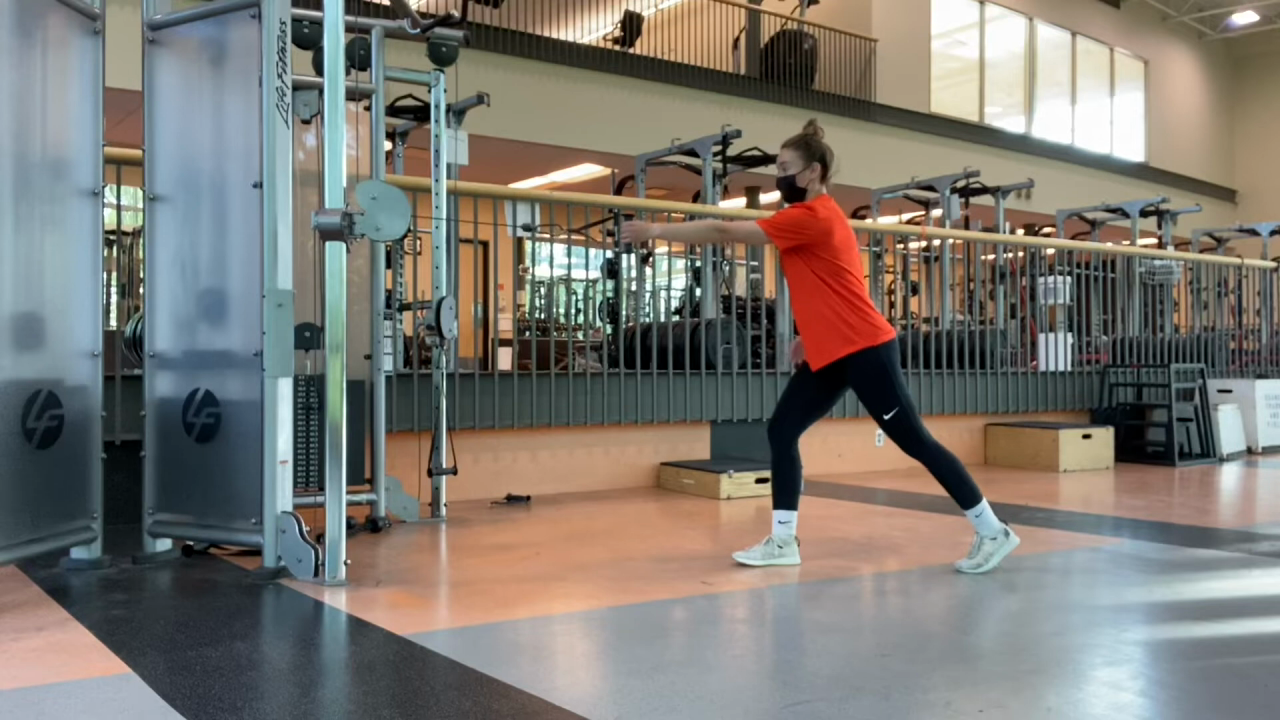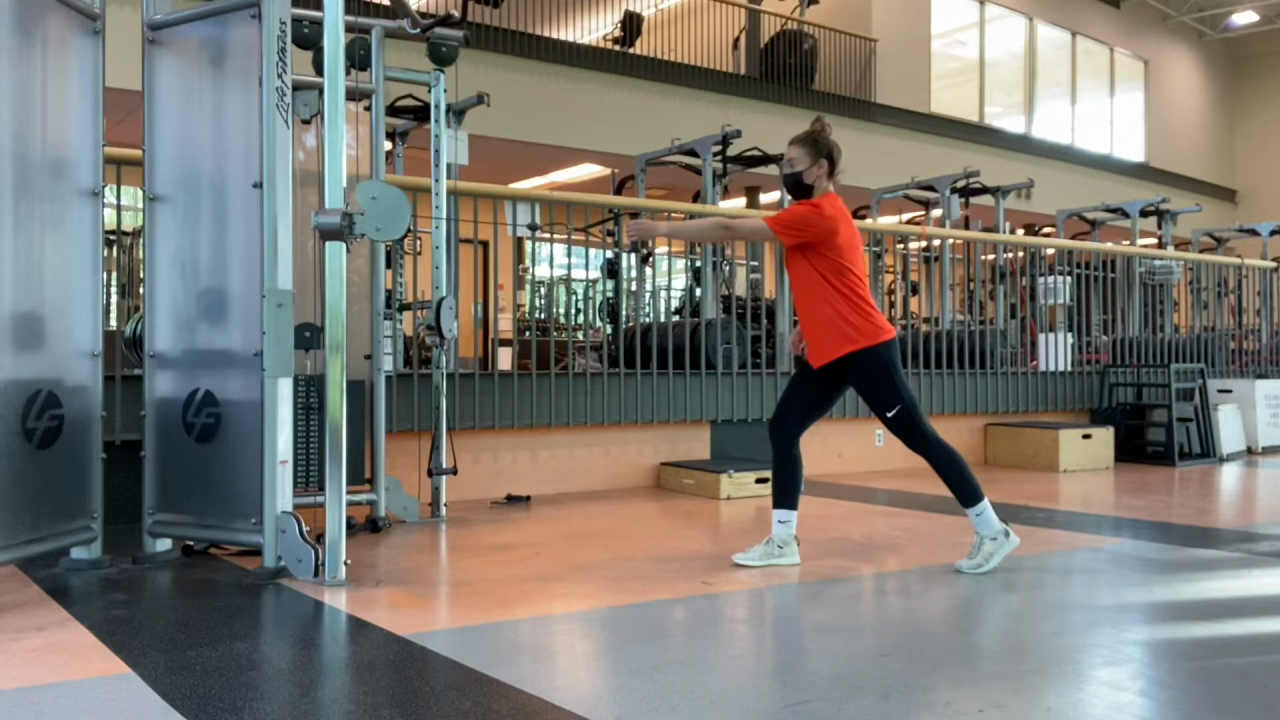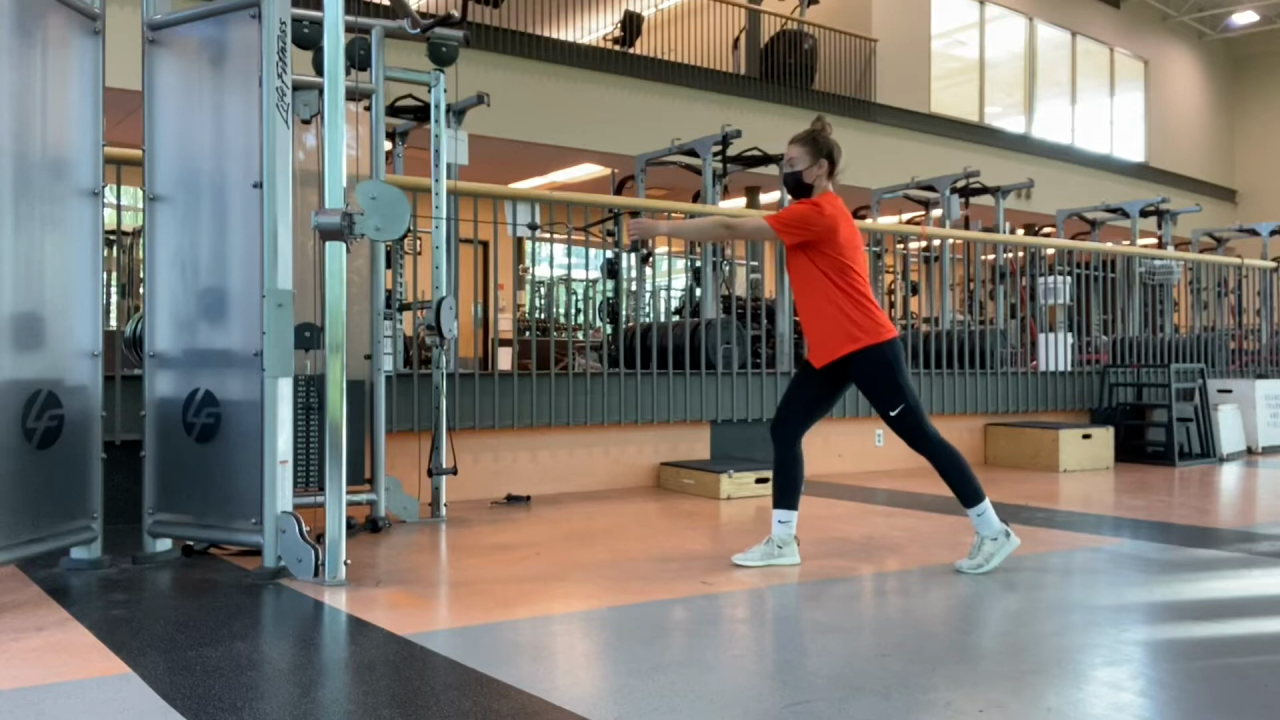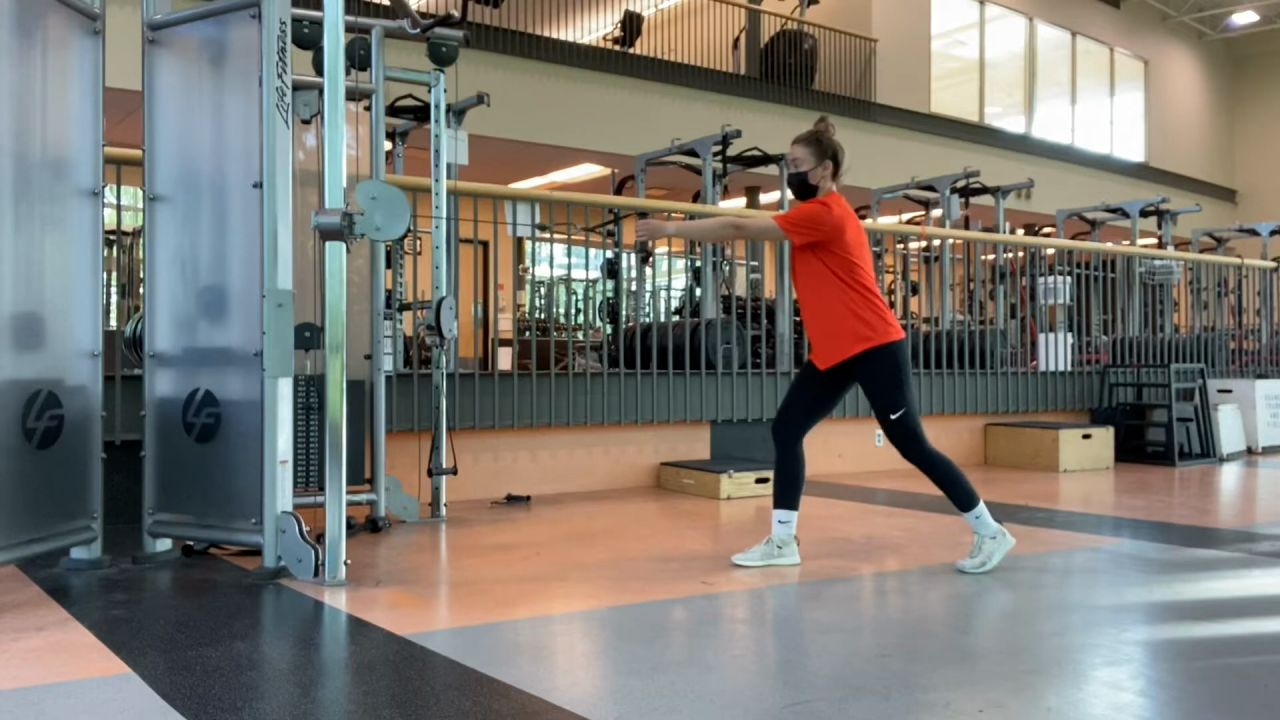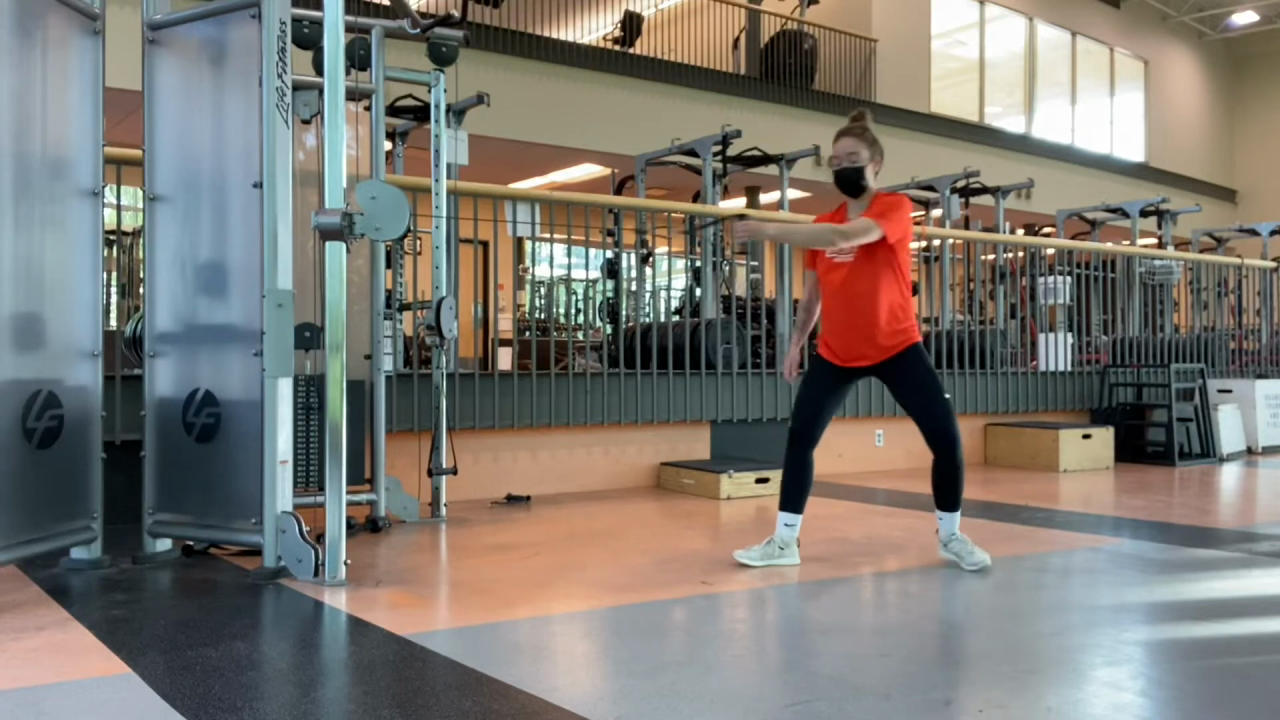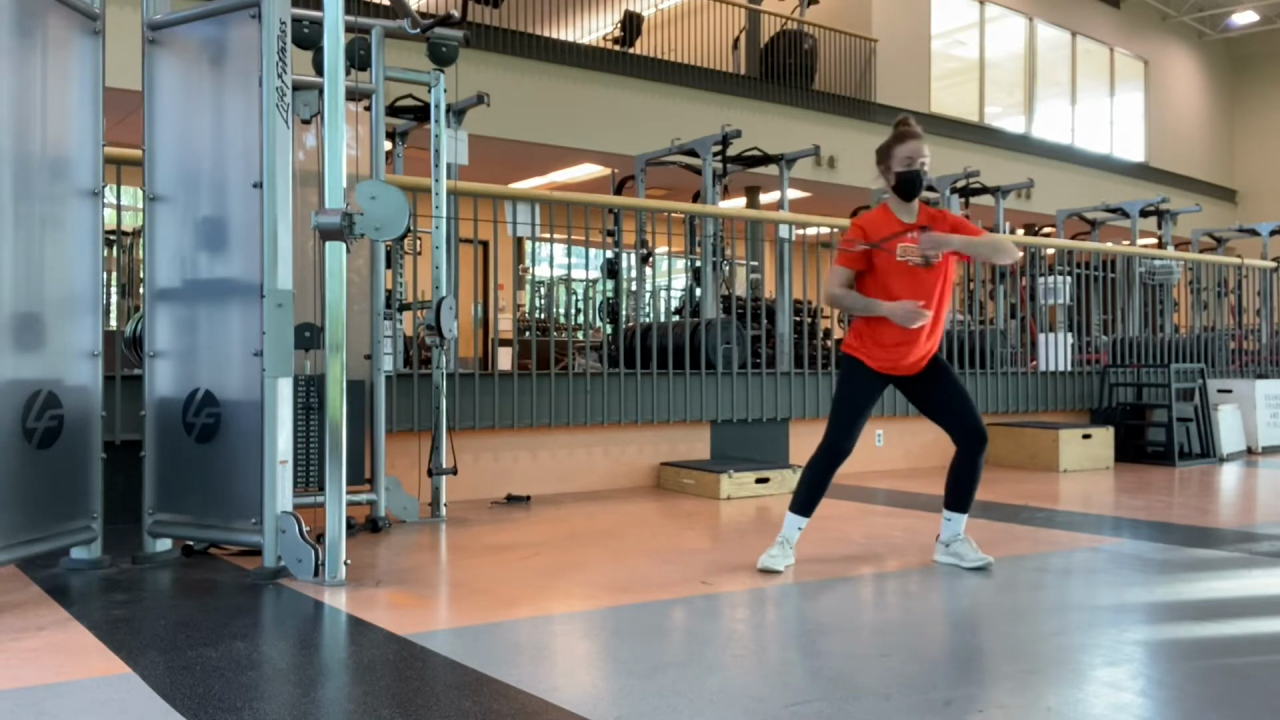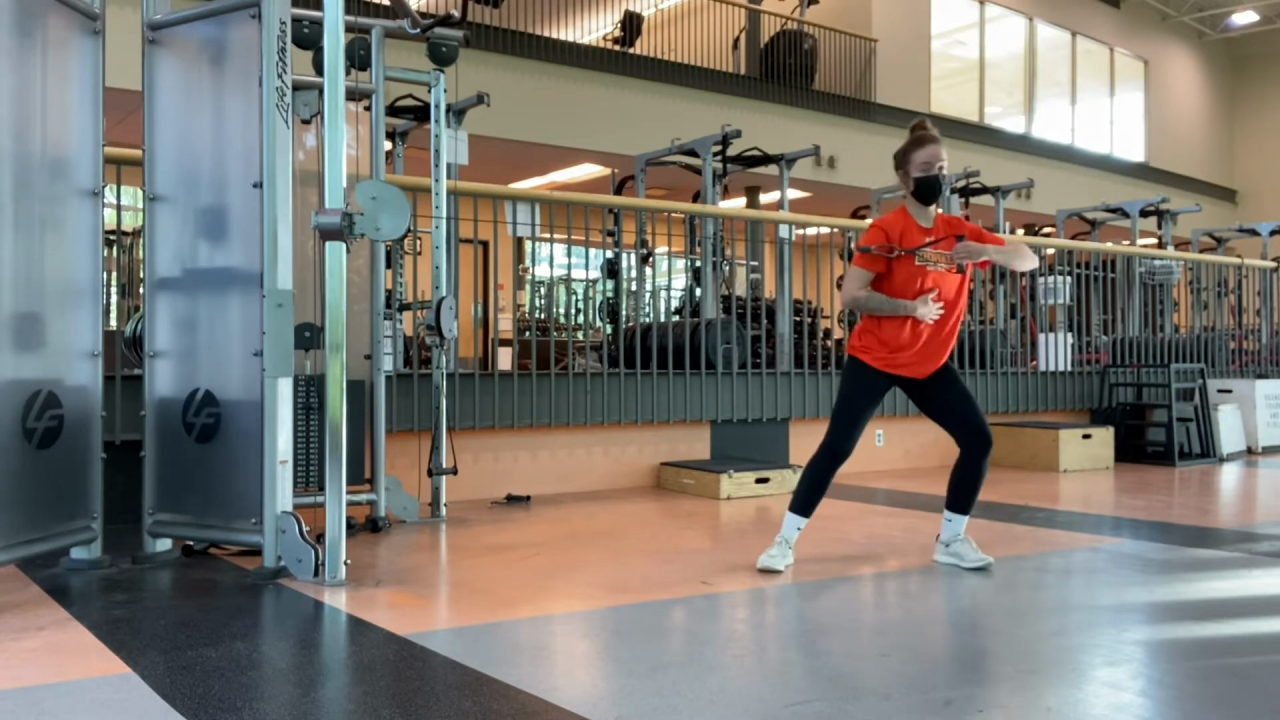
dt=0.3s
person 1, frame 1
left shoulder: (812, 217)
right shoulder: (811, 218)
left elbow: (726, 232)
left wrist: (655, 230)
right wrist: (806, 334)
left hip: (865, 350)
right hip: (830, 355)
left knee: (914, 441)
right knee: (781, 432)
left ankle: (992, 531)
right ankle: (783, 541)
person 1, frame 2
left shoulder: (819, 215)
right shoulder: (815, 215)
left elbow: (731, 229)
left wrist: (661, 229)
right wrist: (808, 326)
left hip: (865, 349)
right hip: (829, 353)
left knee: (919, 438)
right knee: (782, 431)
left ankle: (992, 531)
right ankle: (783, 541)
person 1, frame 3
left shoulder: (818, 212)
right shoulder: (815, 215)
left elbow: (732, 228)
left wrist: (662, 226)
left hip: (869, 348)
right hip: (831, 353)
left knee: (921, 437)
right knee: (784, 431)
left ankle: (993, 531)
right ankle: (782, 541)
person 1, frame 4
left shoulder: (826, 212)
right shoulder: (813, 217)
left elbow: (741, 228)
left wrist: (670, 228)
left hip: (875, 348)
right hip: (832, 353)
left knee: (911, 445)
right knee: (785, 431)
left ankle: (989, 532)
right ankle: (782, 541)
person 1, frame 5
left shoulder: (893, 206)
right shoulder: (823, 224)
left elbow: (850, 237)
right elbow: (813, 292)
left wrist: (772, 231)
right wrist: (796, 342)
left hip: (897, 346)
right hip: (834, 353)
left knee: (945, 436)
right knee: (799, 437)
left ankle: (951, 536)
right ankle: (783, 542)
person 1, frame 6
left shoulder: (946, 223)
right shoulder: (867, 228)
left elbow: (1008, 253)
right elbow: (834, 292)
left wrist: (954, 242)
right wrist: (886, 309)
left hip: (923, 358)
right hip: (867, 355)
left knee: (974, 437)
right knee: (837, 445)
left ankle: (951, 539)
right ankle: (786, 540)
person 1, frame 7
left shoulder: (960, 231)
right shoulder: (886, 230)
left elbow: (1028, 259)
right elbow: (851, 296)
left wrist: (988, 250)
right wrist: (911, 308)
left hip: (931, 364)
right hip: (874, 359)
left knee: (978, 440)
right knee: (837, 446)
left ankle: (951, 540)
right ankle: (785, 541)
